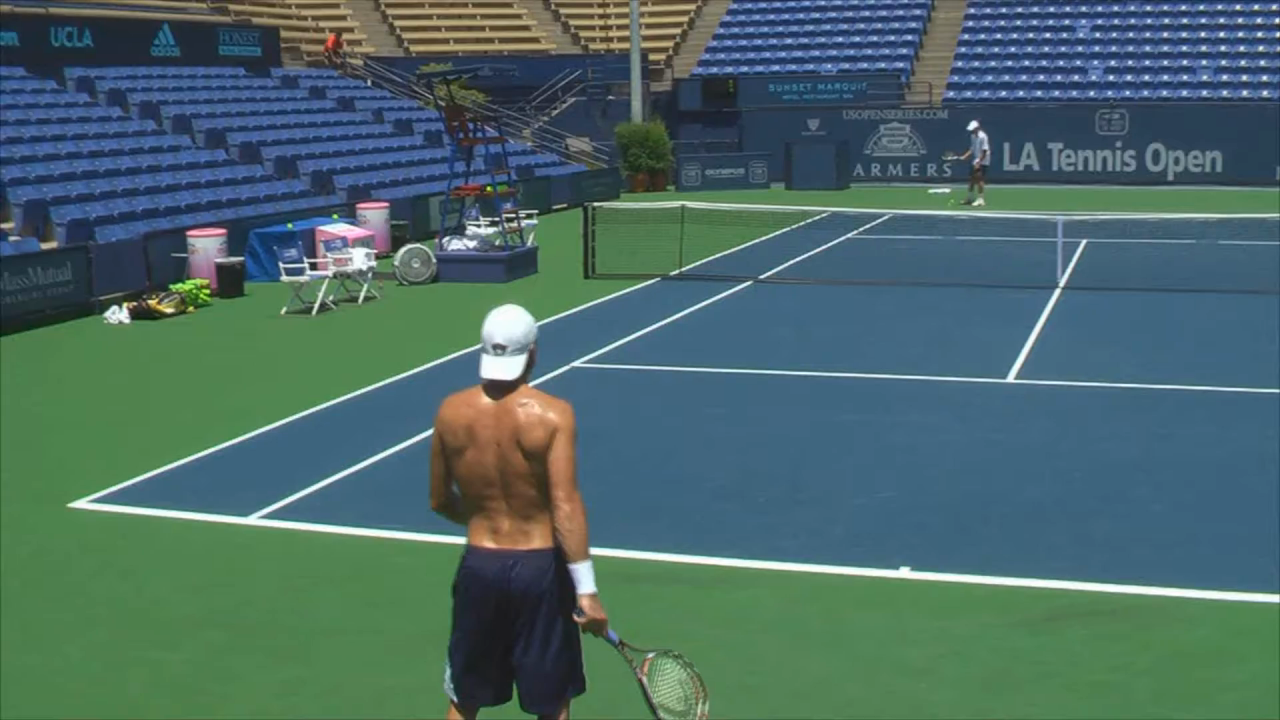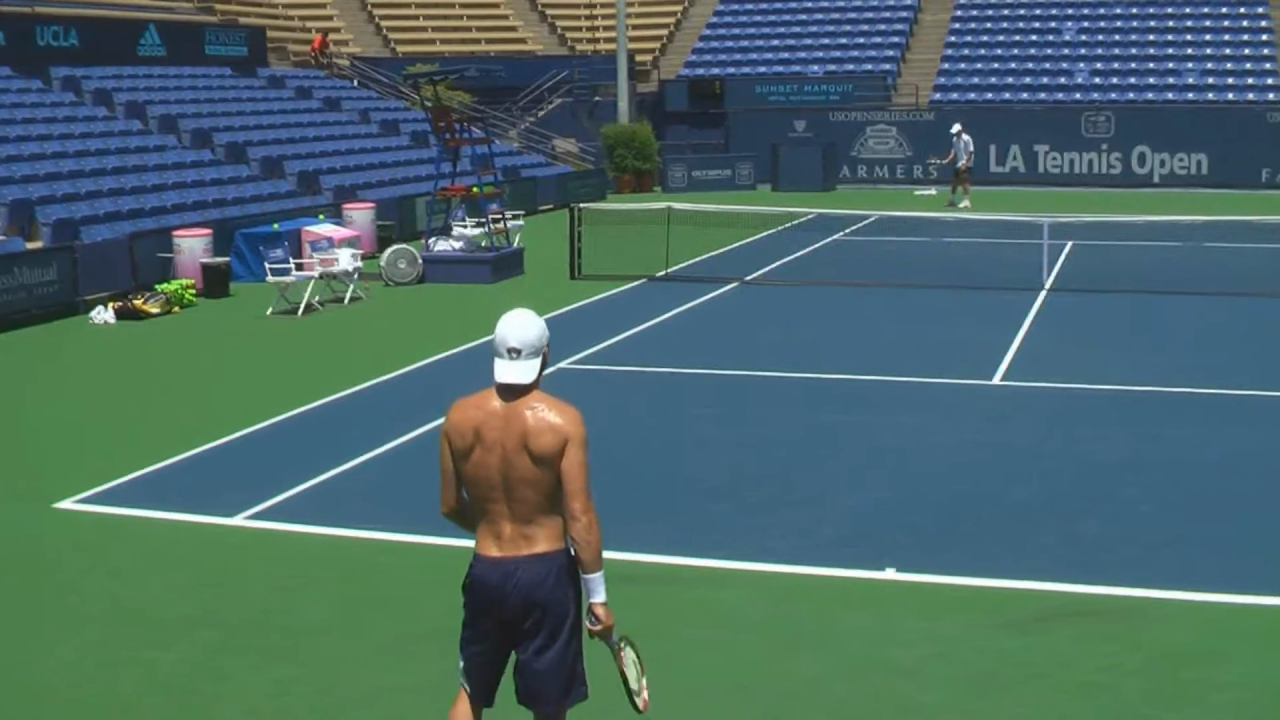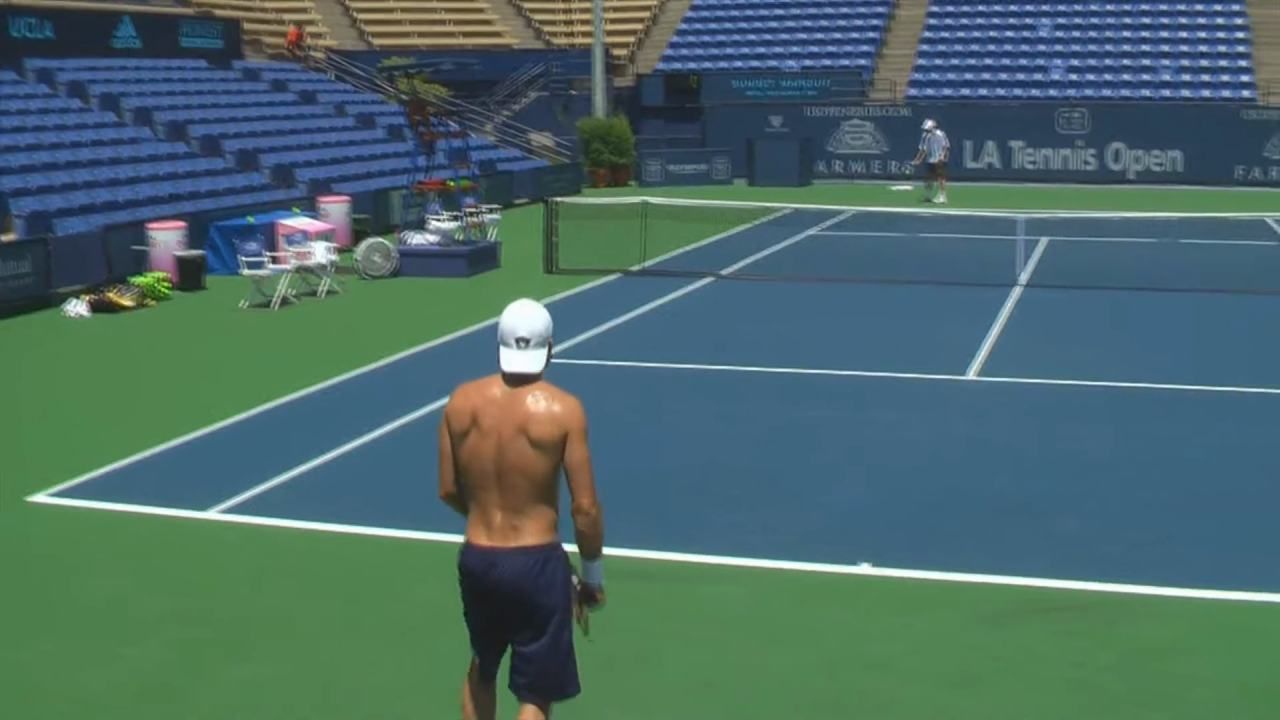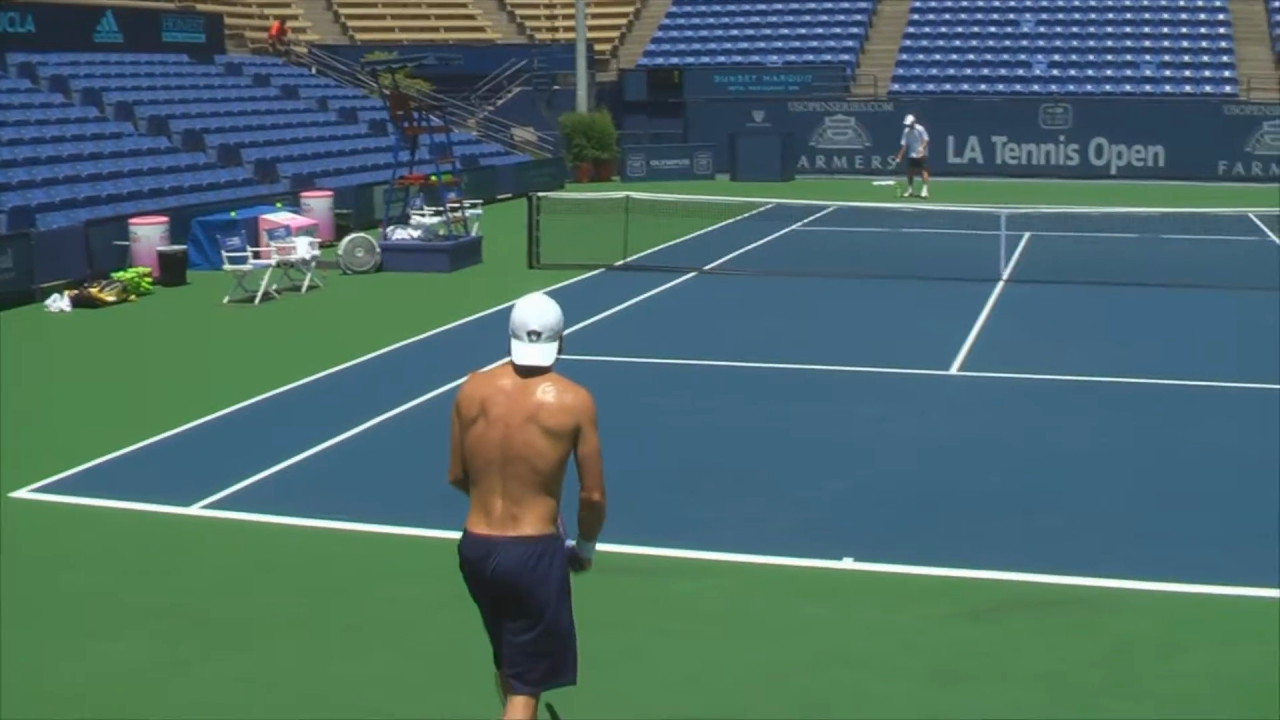
dt=0.5s
person 1, frame 1
left shoulder: (451, 412)
right shoulder: (553, 413)
left elbow: (440, 500)
right elbow: (565, 506)
right wrist: (585, 589)
left hip: (479, 565)
right hip: (540, 566)
person 1, frame 2
left shoulder: (460, 416)
right shoulder: (562, 419)
left elbow: (451, 507)
right elbow: (579, 515)
right wrist: (597, 596)
left hip: (486, 570)
right hip: (547, 572)
person 1, frame 3
left shoulder: (461, 401)
right shoulder: (563, 409)
left elbow: (448, 490)
right elbow: (585, 507)
right wrist: (592, 574)
left hip: (476, 557)
right hip: (536, 562)
left knee: (482, 667)
person 1, frame 4
left shoulder: (472, 389)
right shoulder: (573, 400)
left elbow: (457, 476)
right elbow: (593, 496)
right wrist: (584, 548)
left hip: (475, 546)
right hip: (533, 553)
left knee: (507, 660)
right knee: (527, 681)
